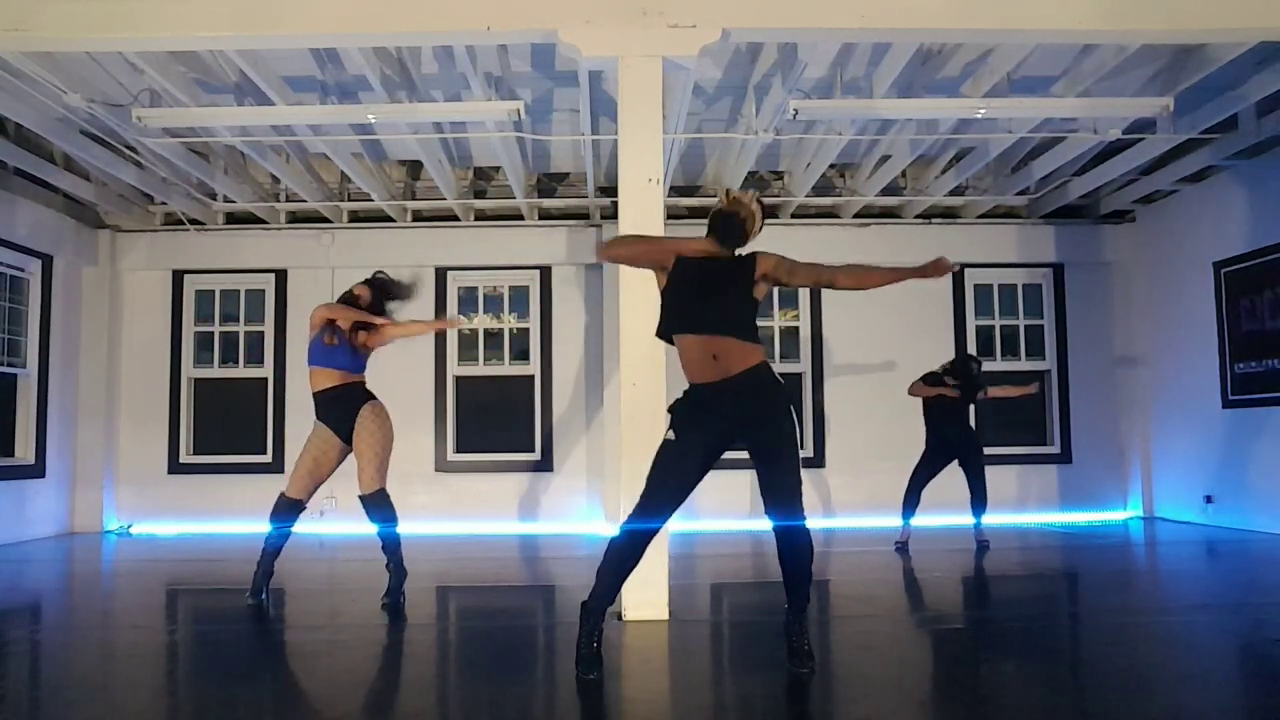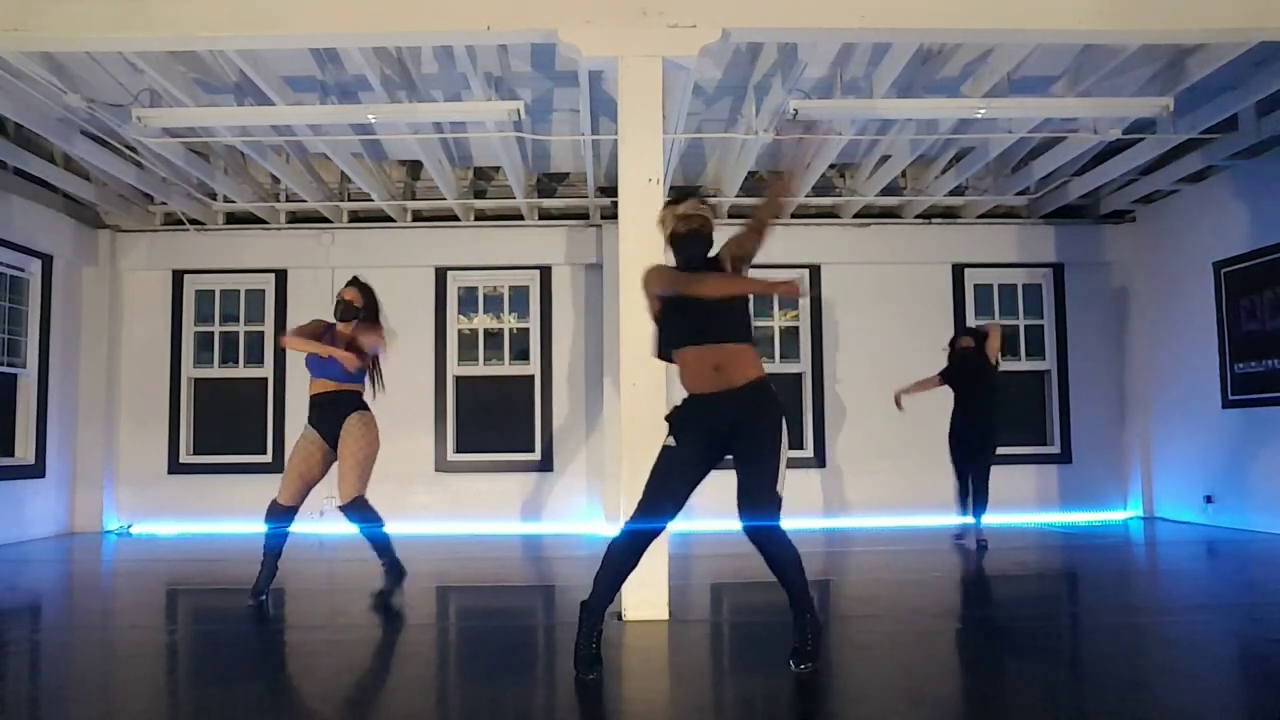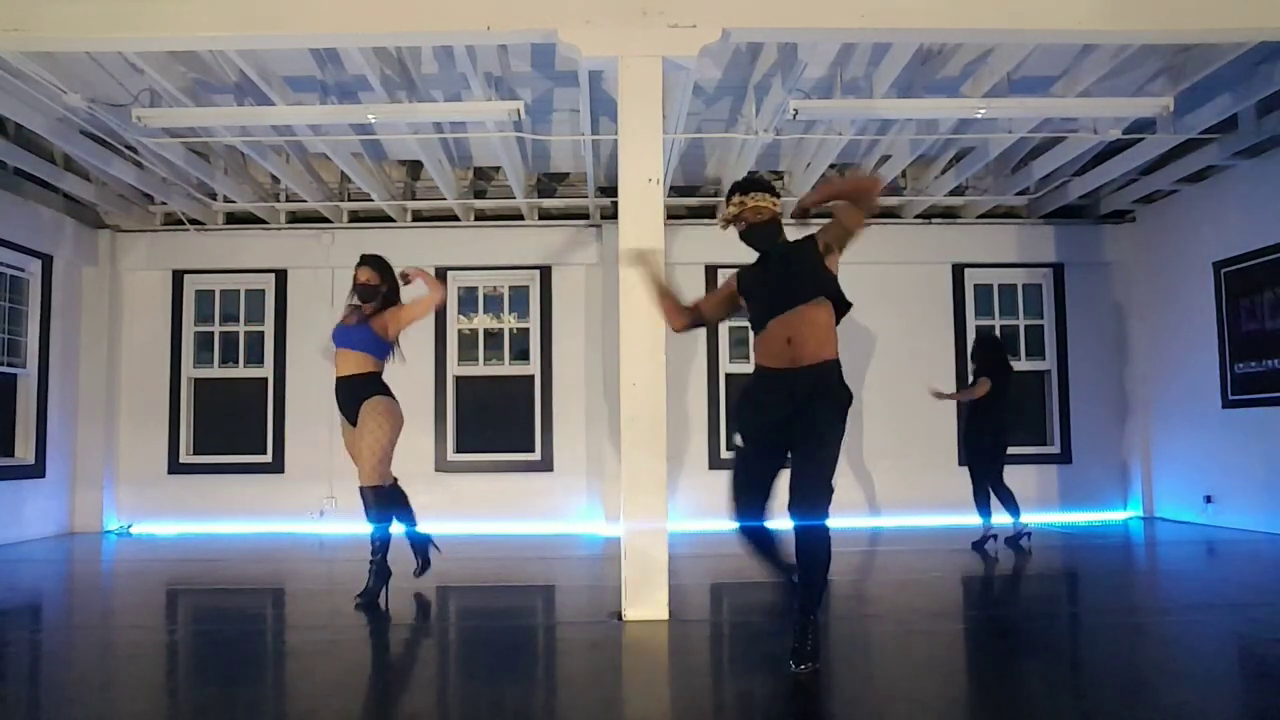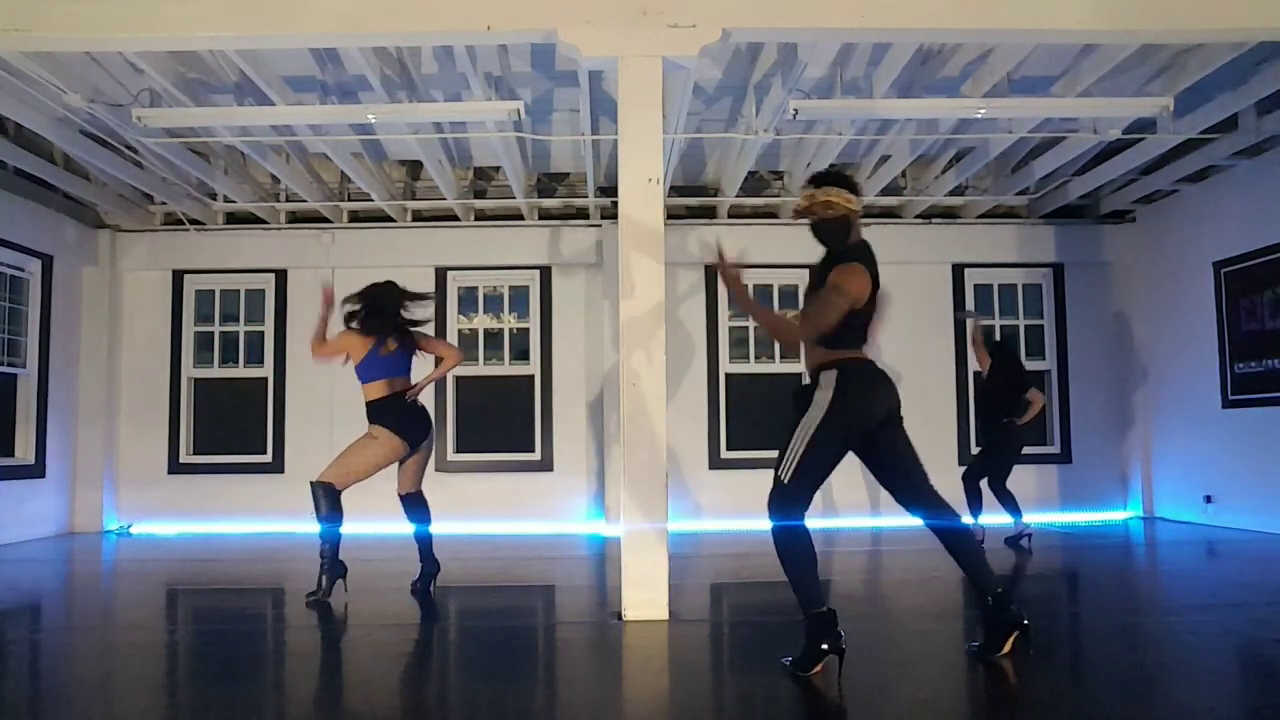
dt=0.5s
person 1, frame 1
left shoulder: (758, 267)
right shoulder: (672, 259)
left elbow: (840, 276)
right elbow: (613, 248)
left wrist: (917, 271)
right wrist: (673, 247)
left hip: (760, 398)
right hip: (703, 405)
left knee: (788, 515)
right knee: (648, 515)
left ankle: (798, 624)
right ankle: (594, 616)
person 1, frame 2
left shoulder: (730, 261)
right shoulder: (659, 279)
left elbow: (764, 219)
right elbow: (691, 285)
right wrist: (764, 287)
left hip: (757, 407)
right hip: (701, 415)
left knee: (760, 522)
right knee: (647, 522)
left ankle: (806, 622)
right ankle: (592, 618)
person 1, frame 3
left shoulder: (819, 247)
right shoulder: (743, 280)
left elbow: (868, 191)
right elbow: (681, 321)
left wrist: (817, 197)
right wrist: (657, 277)
left hip: (821, 391)
right hip: (764, 394)
left knee: (808, 510)
right knee: (746, 515)
left ankle: (807, 626)
right ankle: (797, 581)
person 1, frame 4
left shoulder: (851, 270)
right shoulder: (850, 253)
left elbow: (798, 331)
left wrist: (741, 295)
left hip: (839, 391)
right hip: (869, 392)
left knee: (786, 509)
right knee: (925, 502)
left ankle: (821, 631)
right ankle: (1000, 611)
person 2, frame 1
left shoulder: (366, 336)
right shoulder: (322, 320)
left elbow: (407, 330)
right elbow: (327, 310)
left wrist: (438, 324)
right wrist: (376, 318)
left hip: (363, 411)
right hip: (329, 421)
left knee: (372, 492)
right knee: (294, 496)
left ankle: (396, 572)
right ankle: (262, 571)
person 2, frame 2
left shoulder: (365, 339)
right shoulder: (320, 330)
left elbow: (375, 343)
right elbow: (291, 339)
left wrist: (368, 338)
right wrist: (334, 350)
left hip: (354, 420)
right hip: (318, 427)
left knee: (350, 500)
right knee: (285, 501)
left ankle: (392, 568)
right ankle: (266, 575)
person 2, frame 3
left shoulder: (392, 315)
right shoulder: (350, 313)
left elbow: (438, 295)
left wrist: (418, 274)
left hip: (375, 402)
right hip: (352, 408)
left knee: (372, 486)
right knee: (382, 484)
left ankle: (378, 568)
right ankle: (420, 543)
person 2, frame 4
left shoulder: (353, 338)
right shoulder: (408, 337)
left elbow: (317, 349)
right elbow: (454, 355)
left wrist: (325, 309)
left hip: (389, 431)
right hip: (419, 423)
left knee: (325, 485)
right knee: (411, 492)
left ankle: (330, 566)
right ankle: (427, 567)
person 3, frame 1
left shoulder: (969, 388)
right shoulder: (932, 380)
left elbow: (1000, 391)
right elbow: (913, 390)
left wrist: (1029, 389)
right wrist: (942, 391)
left hip: (967, 442)
right hip: (938, 443)
left knee: (978, 486)
right knee: (915, 484)
left ankle: (978, 527)
right ankle: (906, 527)
person 3, frame 2
left shoulder: (986, 363)
right shoulder: (953, 370)
left elbow: (994, 329)
right elbow: (928, 383)
left wrist: (979, 331)
right wrist: (903, 391)
left hip: (984, 430)
right hip: (960, 429)
left knee: (979, 479)
right knee: (963, 478)
left ankle: (977, 525)
right ankle: (966, 520)
person 3, frame 3
left shoulder: (989, 372)
right shoulder: (1000, 371)
left elbow: (976, 392)
left wrist: (945, 395)
left hip: (982, 434)
right hip: (996, 434)
left knee: (980, 480)
right knee: (995, 480)
left ankle: (987, 527)
right ankle: (1018, 524)
person 3, frame 4
left shoulder: (993, 374)
right shoulder: (1016, 380)
left elbow: (977, 346)
right elbow: (1039, 399)
left wrist: (975, 321)
right wrist: (1020, 419)
left hip: (999, 439)
right hip: (1012, 438)
left knee: (970, 477)
right knee: (996, 483)
left ankle: (977, 528)
right ankle: (1020, 526)
